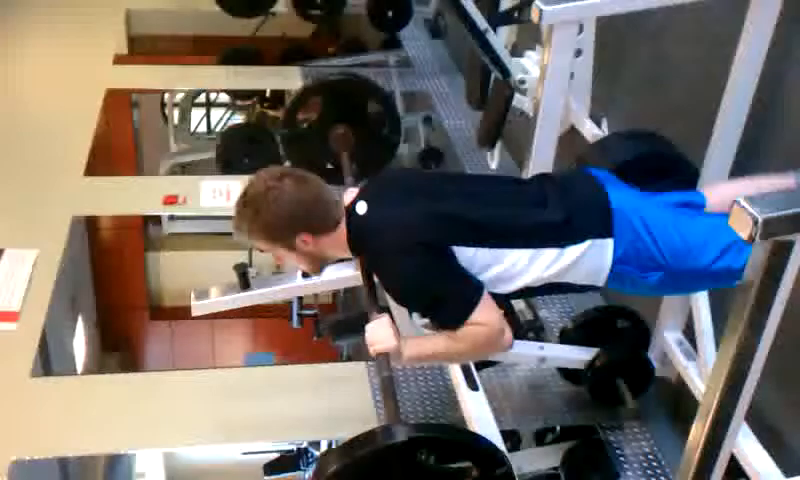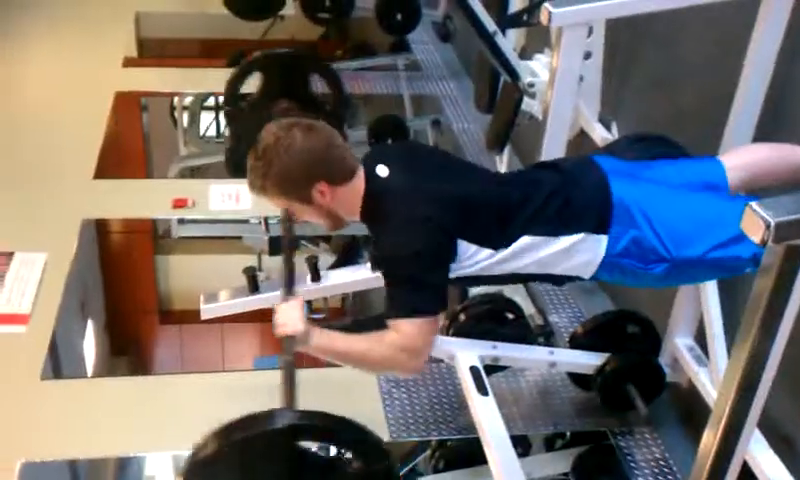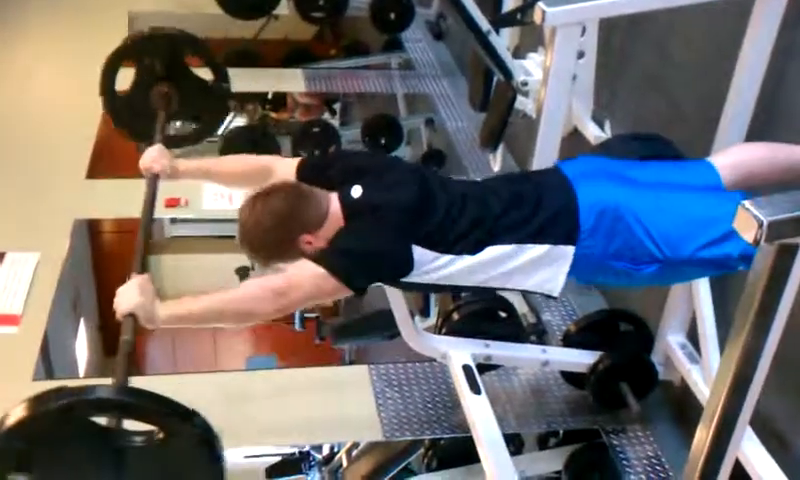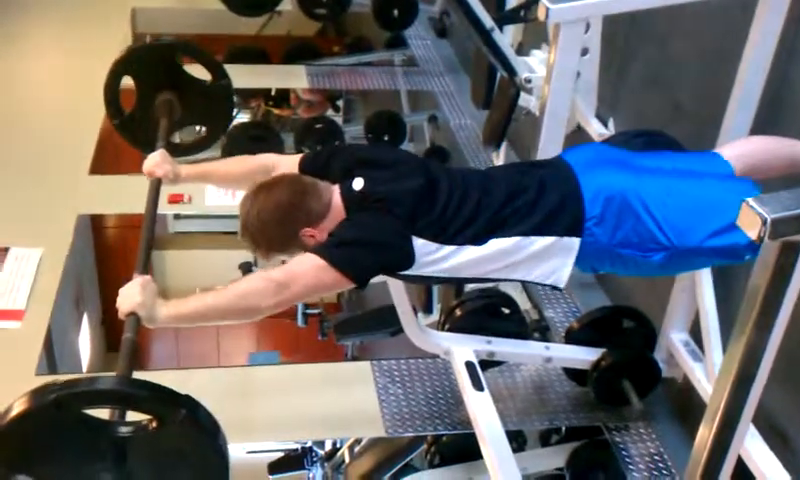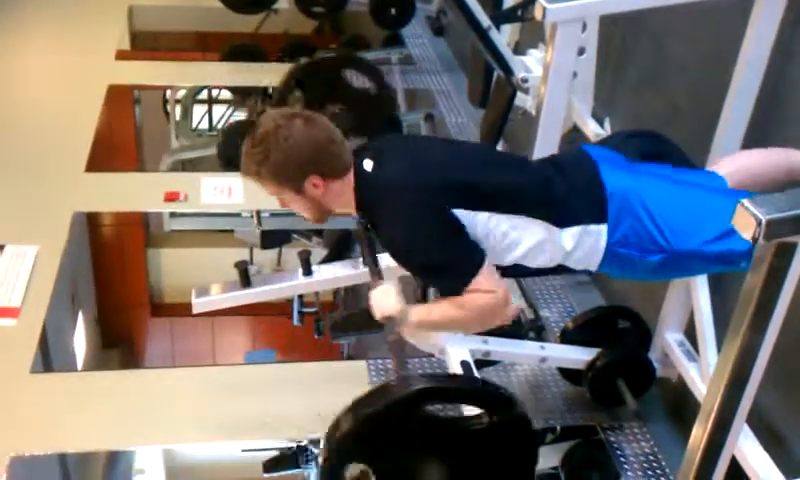
dt=0.7s
person 1, frame 1
left shoulder: (403, 261)
right shoulder: (376, 191)
left elbow: (494, 334)
left wrist: (403, 349)
right wrist: (327, 195)
left hip: (609, 244)
right hip: (580, 196)
right knee: (705, 210)
person 1, frame 2
left shoulder: (406, 236)
right shoulder: (384, 159)
left elbow: (408, 353)
left wrist: (311, 338)
right wrist: (288, 166)
left hip: (612, 234)
right hip: (590, 183)
right knee: (731, 177)
person 1, frame 3
left shoulder: (373, 240)
right shoulder: (351, 171)
left elbow: (275, 297)
right elbow: (270, 168)
left wrist: (157, 310)
right wrist: (180, 166)
left hip: (583, 232)
right hip: (568, 187)
left knee: (743, 226)
right knee: (717, 177)
person 1, frame 4
left shoulder: (375, 230)
right shoulder: (353, 165)
left elbow: (276, 290)
right elbow: (270, 165)
left wrist: (159, 310)
right wrist: (182, 170)
left hip: (594, 224)
right hip: (577, 174)
right knee: (724, 166)
person 1, frame 5
left shoulder: (409, 221)
right shoulder: (374, 156)
left elbow: (496, 306)
left wrist: (407, 313)
left hip: (605, 224)
right hip: (585, 174)
right knee: (716, 184)
